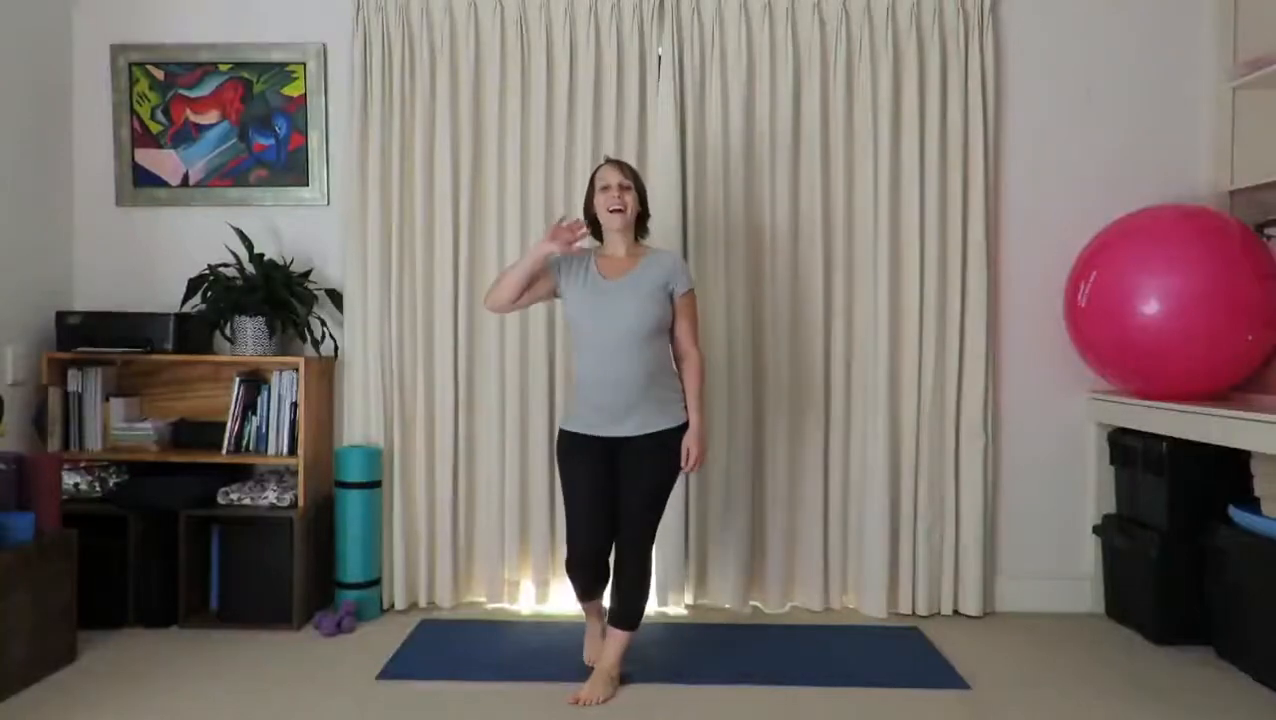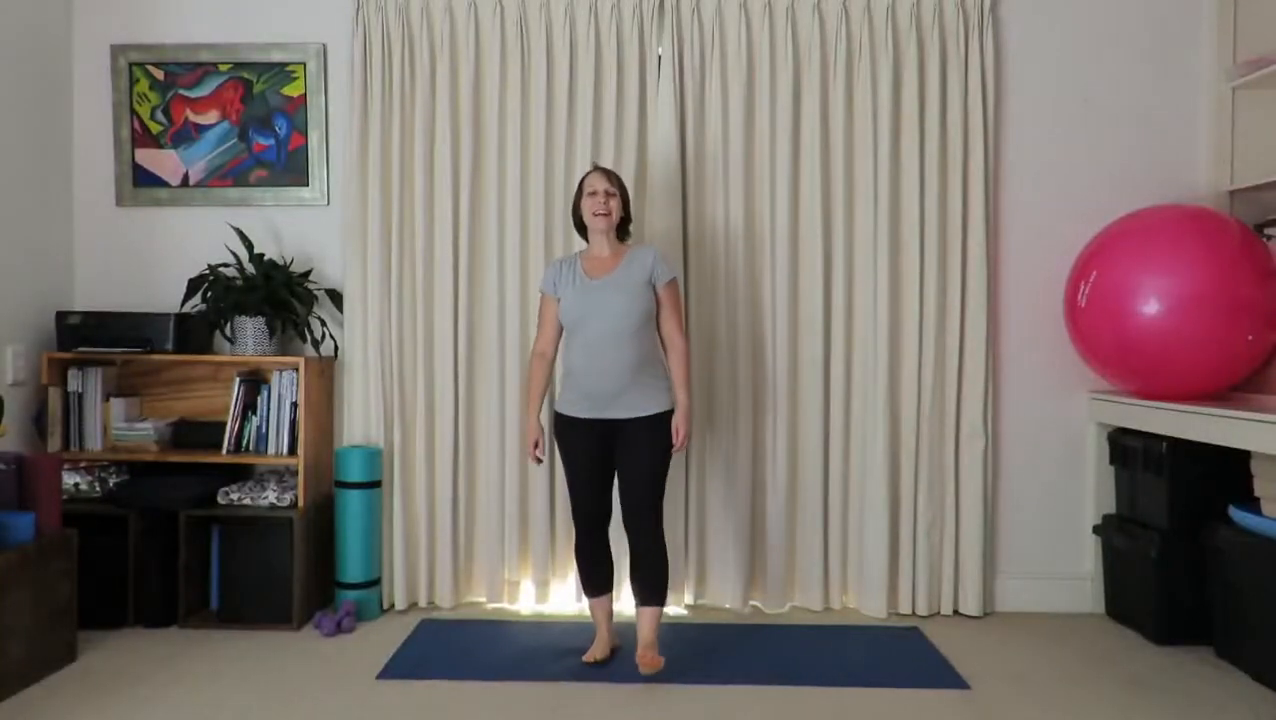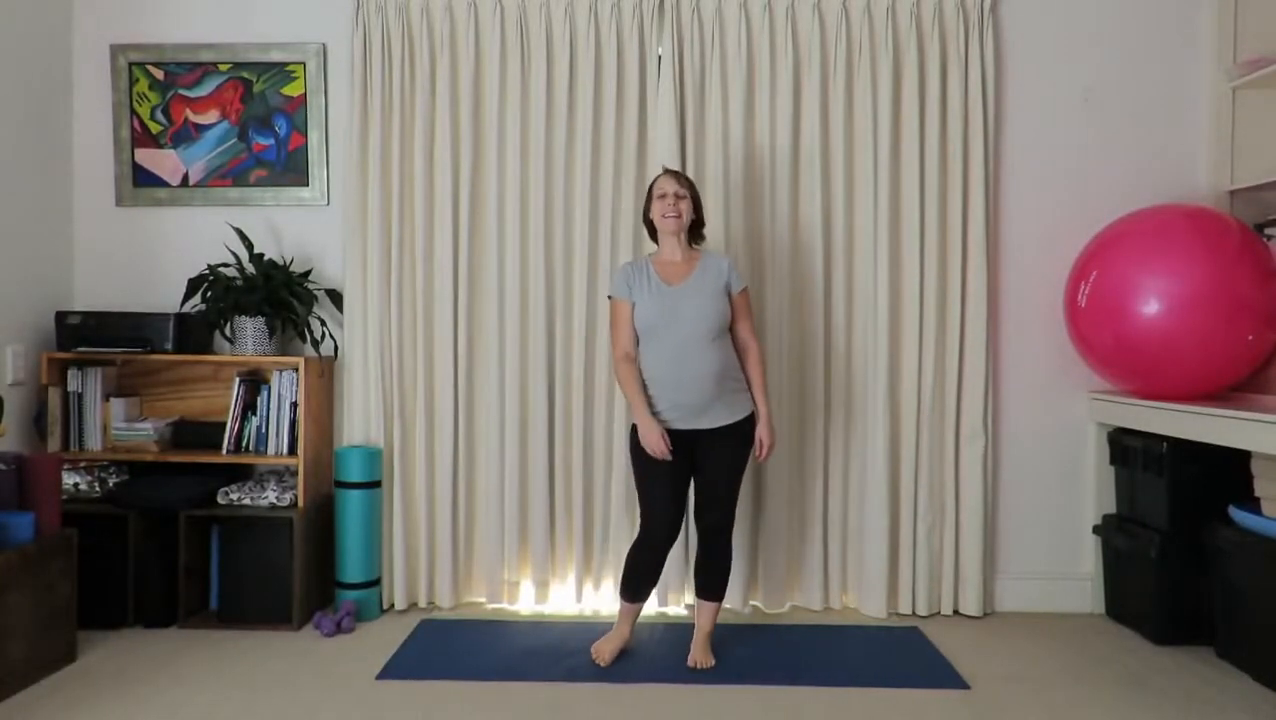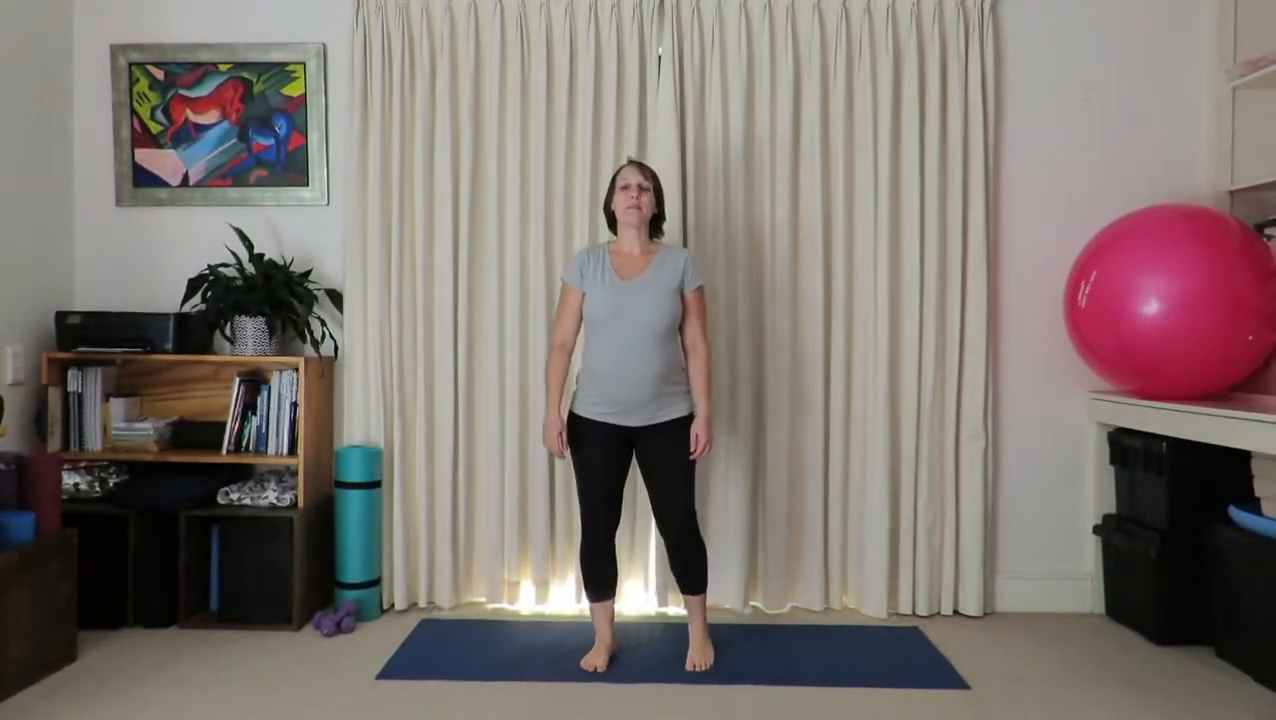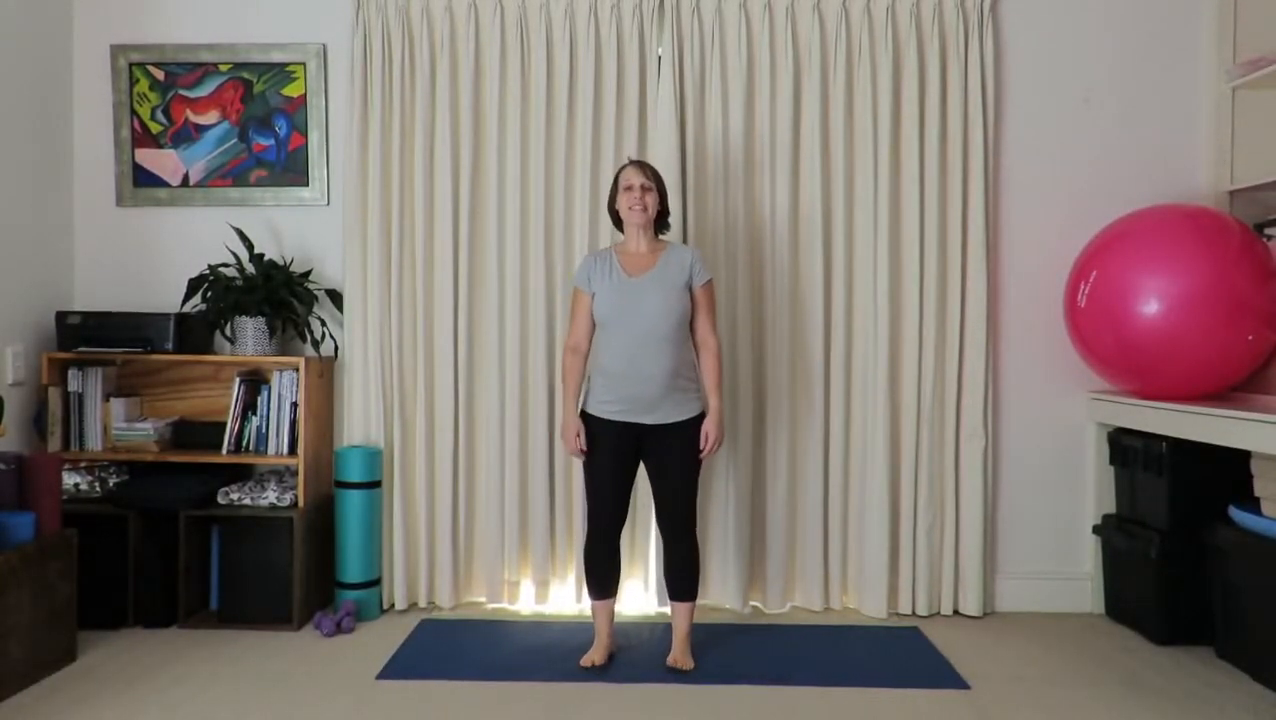
dt=1s
person 1, frame 1
left shoulder: (668, 268)
right shoulder: (569, 266)
left elbow: (688, 353)
right elbow: (498, 302)
left wrist: (695, 425)
right wrist: (545, 250)
left hip: (654, 432)
right hip: (584, 433)
left knee: (634, 545)
right knee: (584, 548)
left ankle: (609, 663)
right ankle: (595, 619)
person 1, frame 2
left shoulder: (650, 262)
right shoulder: (560, 272)
left elbow: (675, 339)
right elbow: (543, 350)
left wrist: (683, 406)
right wrist: (532, 417)
left hip: (645, 415)
right hip: (578, 418)
left knee: (642, 521)
right knee: (589, 524)
left ankle: (647, 638)
right ankle: (604, 632)
person 1, frame 3
left shoulder: (723, 269)
right shoulder: (631, 276)
left elbow: (748, 346)
right elbow: (624, 356)
left wrist: (763, 413)
right wrist: (644, 419)
left hip: (726, 425)
right hip: (660, 427)
left knee: (715, 529)
right knee: (658, 530)
left ankle: (701, 637)
right ankle: (623, 627)
person 1, frame 4
left shoulder: (680, 265)
right shoulder: (585, 264)
left elbow: (696, 347)
right elbow: (562, 342)
left wrist: (703, 414)
right wrist: (552, 411)
left hip: (667, 419)
right hip: (596, 420)
left knee: (679, 524)
right knee: (598, 527)
left ankle: (699, 631)
right ankle: (603, 637)
person 1, frame 5
left shoulder: (688, 262)
right shoulder: (594, 266)
left elbow: (707, 343)
right elbow: (576, 346)
left wrist: (714, 409)
right wrist: (569, 412)
left hip: (676, 420)
right hip: (607, 419)
left knee: (678, 525)
right knee: (603, 525)
left ankle: (681, 640)
right ankle: (602, 638)
